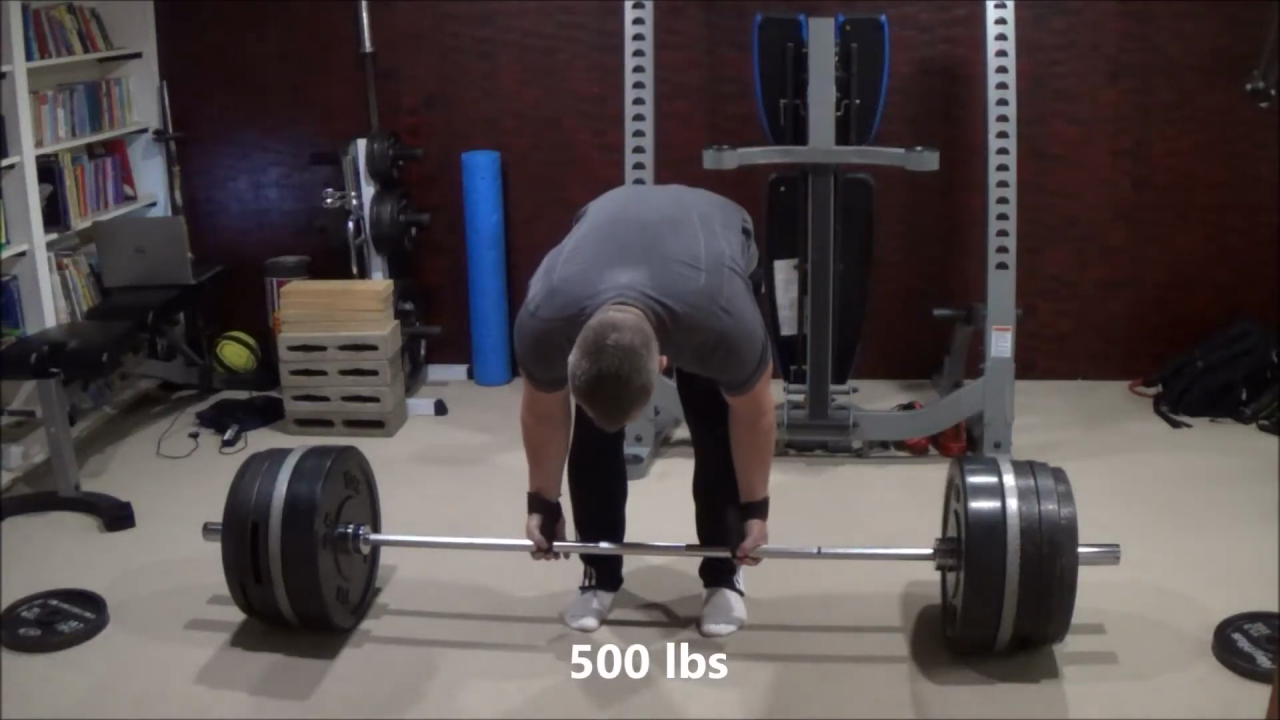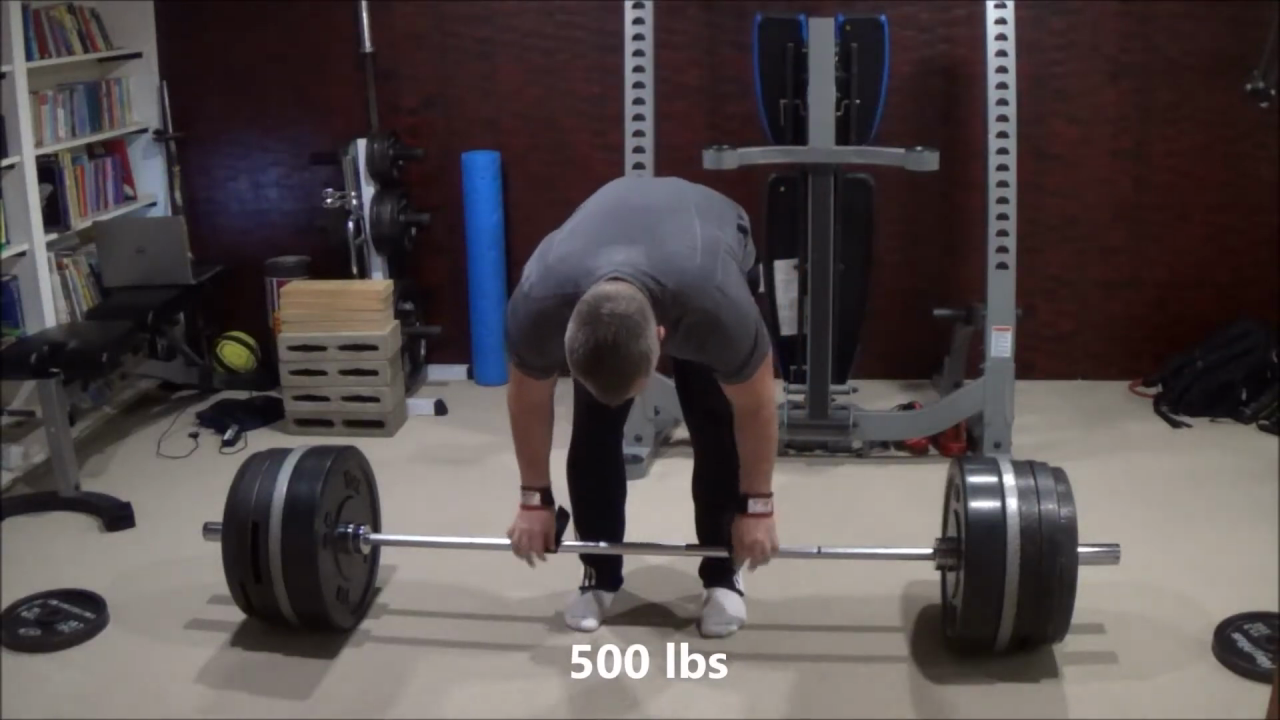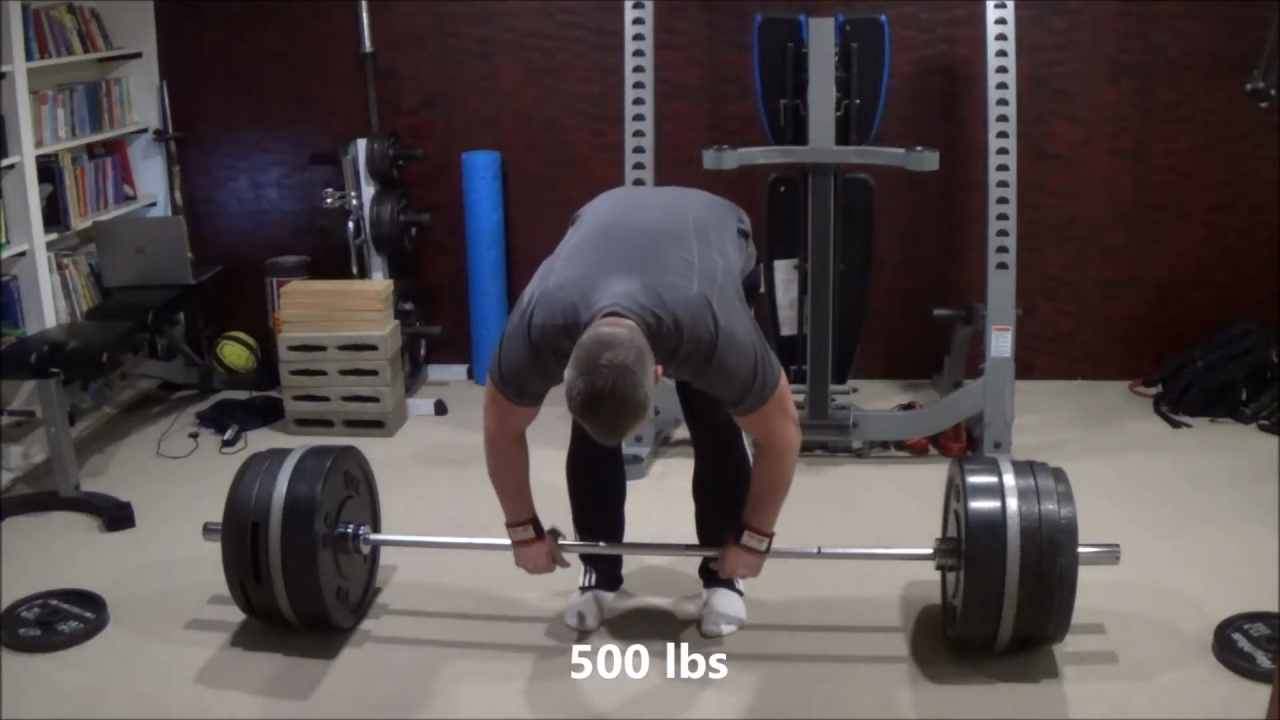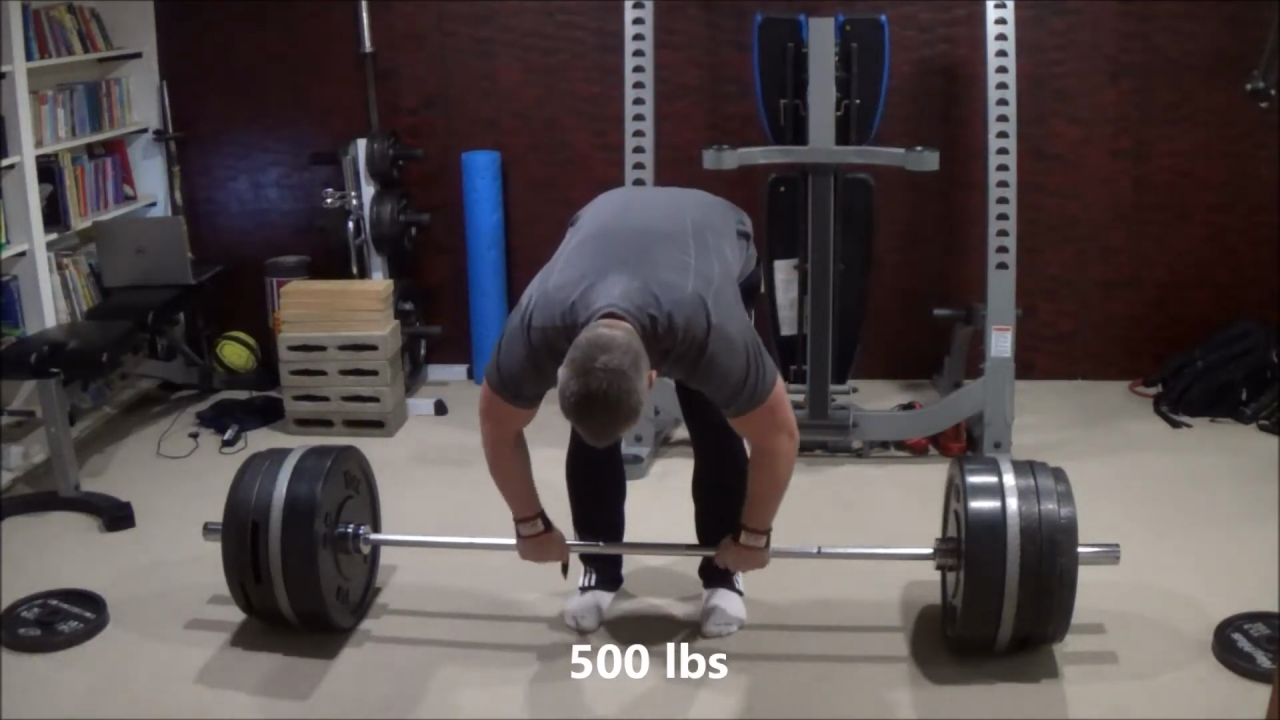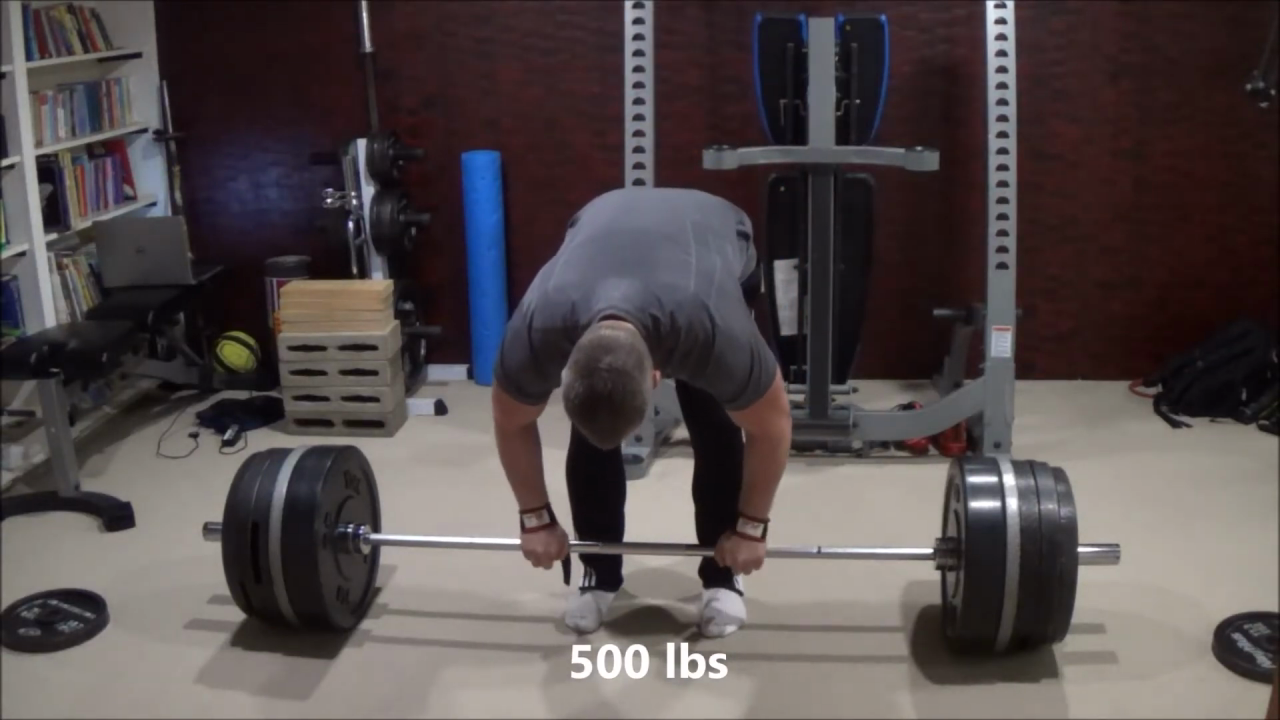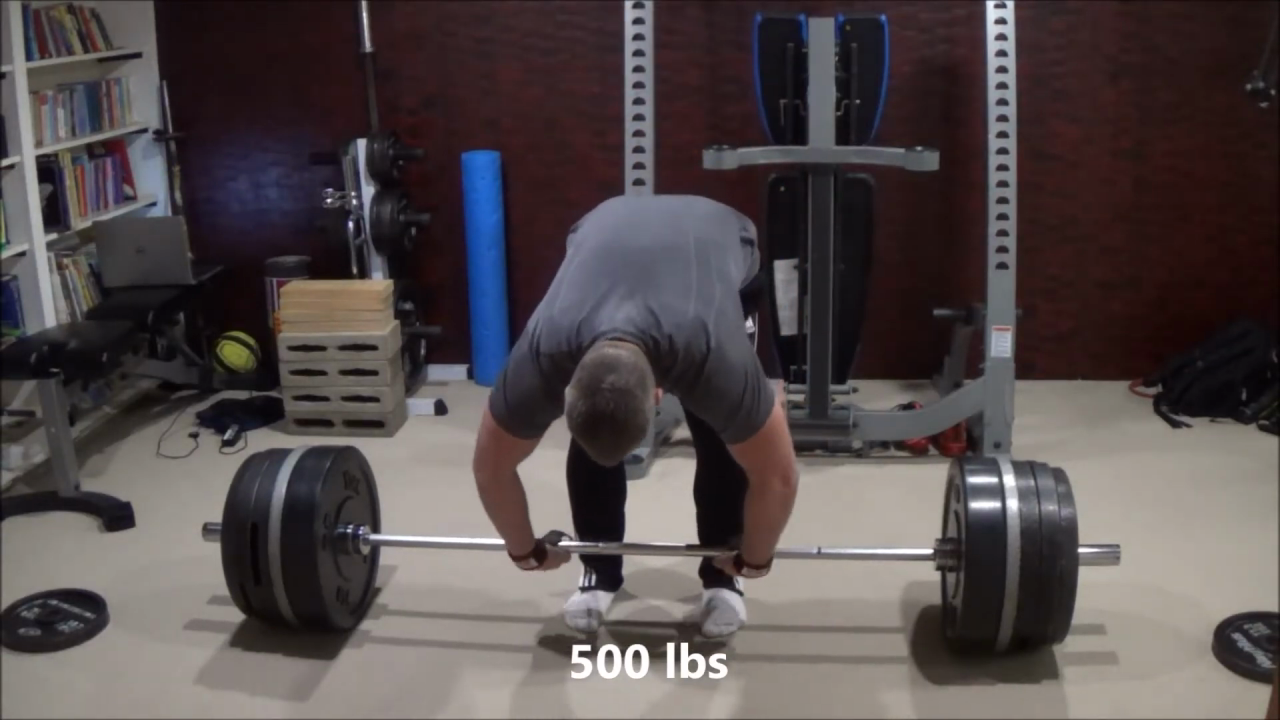
dt=0.5s
person 1, frame 1
left shoulder: (723, 322)
right shoulder: (543, 322)
left elbow: (752, 415)
right elbow: (544, 414)
left wrist: (754, 508)
right wrist: (543, 505)
left knee: (717, 429)
right knee: (592, 432)
left ankle: (723, 574)
right ankle: (599, 572)
person 1, frame 2
left shoulder: (718, 304)
right shoulder: (537, 304)
left elbow: (755, 409)
right elbow: (529, 401)
left wrist: (756, 505)
right wrist: (535, 498)
left knee: (713, 425)
right knee: (594, 428)
left ankle: (723, 575)
right ankle: (600, 572)
person 1, frame 3
left shoulder: (718, 335)
right shoulder: (536, 331)
left elbow: (780, 435)
right elbow: (502, 431)
left wrist: (754, 540)
right wrist: (524, 532)
left knee: (716, 427)
right knee: (589, 435)
left ankle: (721, 575)
right ankle: (599, 569)
person 1, frame 4
left shoulder: (713, 337)
right shoulder: (535, 332)
left elbow: (778, 437)
right elbow: (499, 429)
left wrist: (752, 537)
right wrist: (531, 525)
left knee: (715, 428)
right knee: (588, 436)
left ankle: (721, 575)
right ankle: (599, 569)
person 1, frame 5
left shoulder: (716, 335)
right shoulder: (536, 333)
left elbow: (772, 428)
right elbow: (511, 424)
left wrist: (749, 527)
right wrist: (536, 519)
left knee: (715, 428)
right knee: (588, 434)
left ankle: (720, 575)
right ankle: (599, 570)
person 1, frame 6
left shoulder: (715, 359)
right shoulder: (542, 359)
left elbow: (777, 475)
right elbow: (491, 466)
left wrist: (752, 559)
right wrist: (526, 552)
left knee: (721, 436)
right knee: (589, 441)
left ankle: (719, 575)
right ankle: (599, 569)
